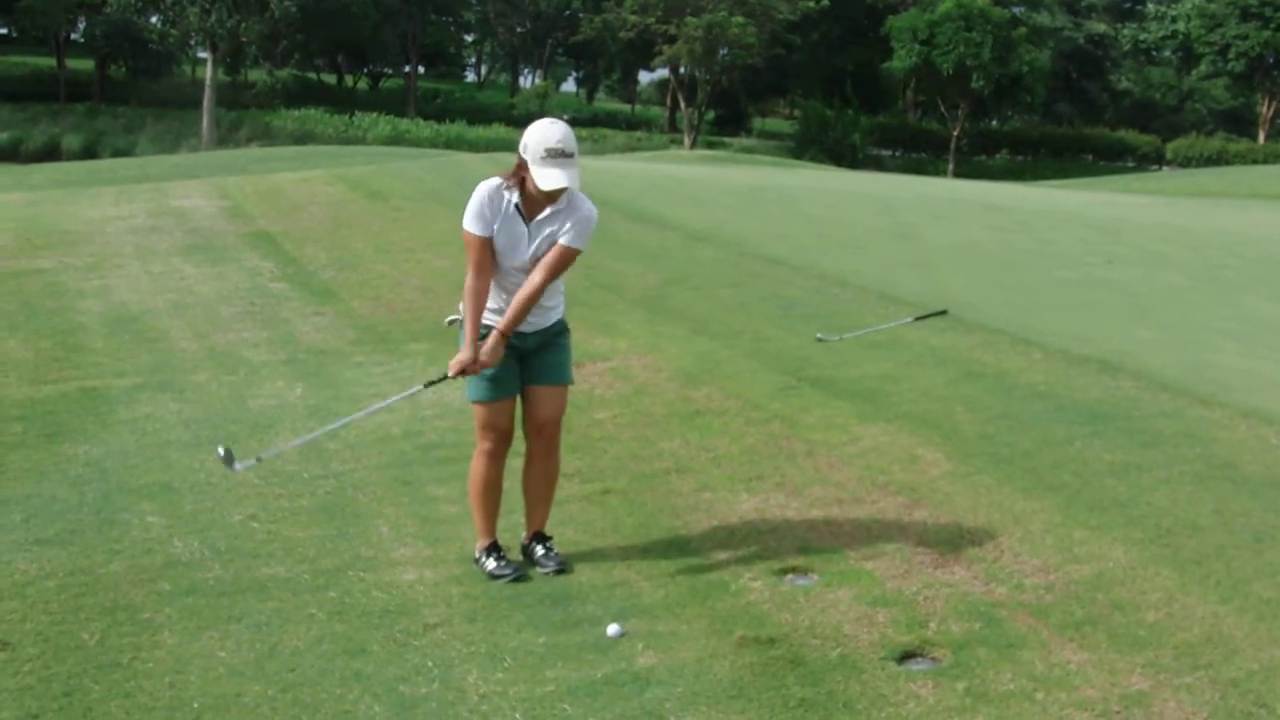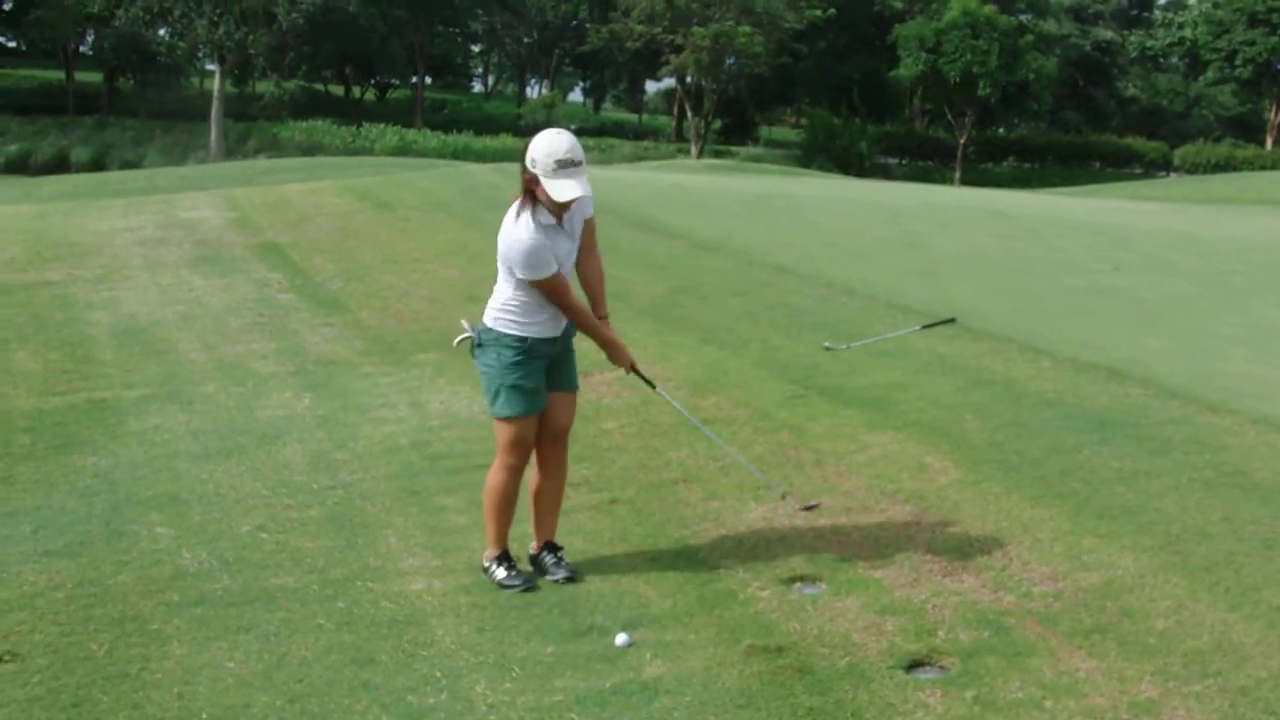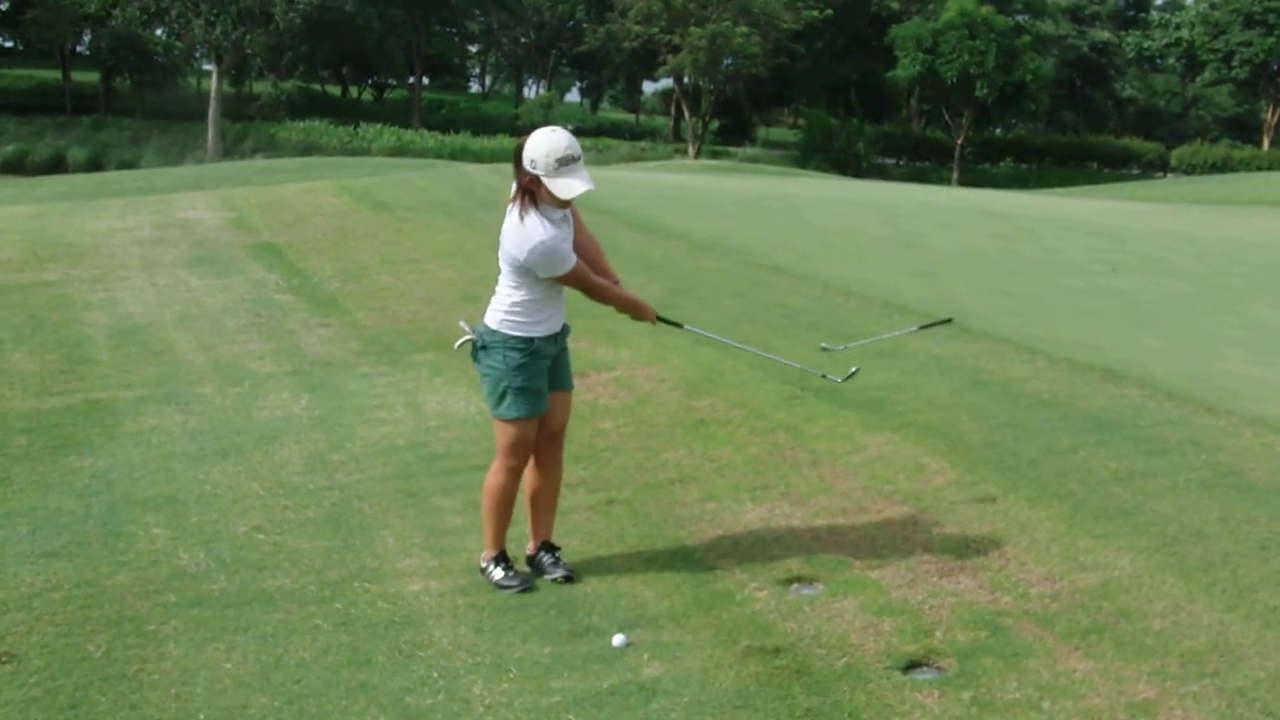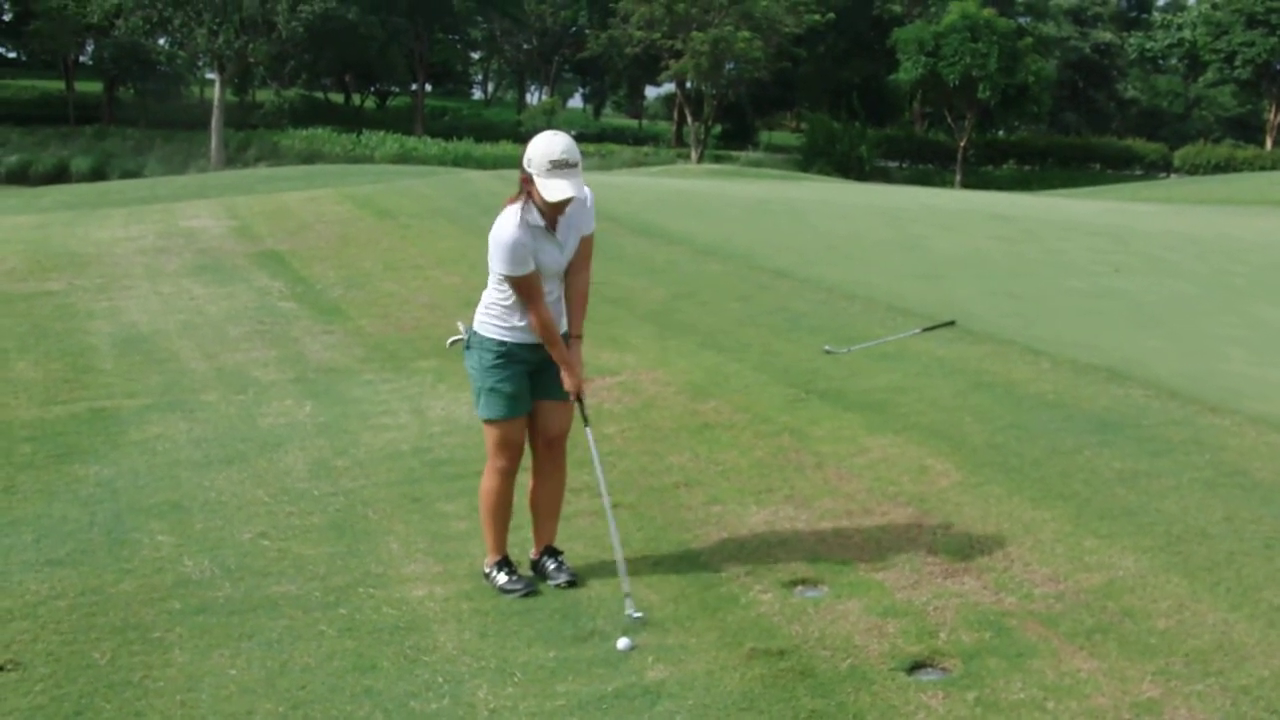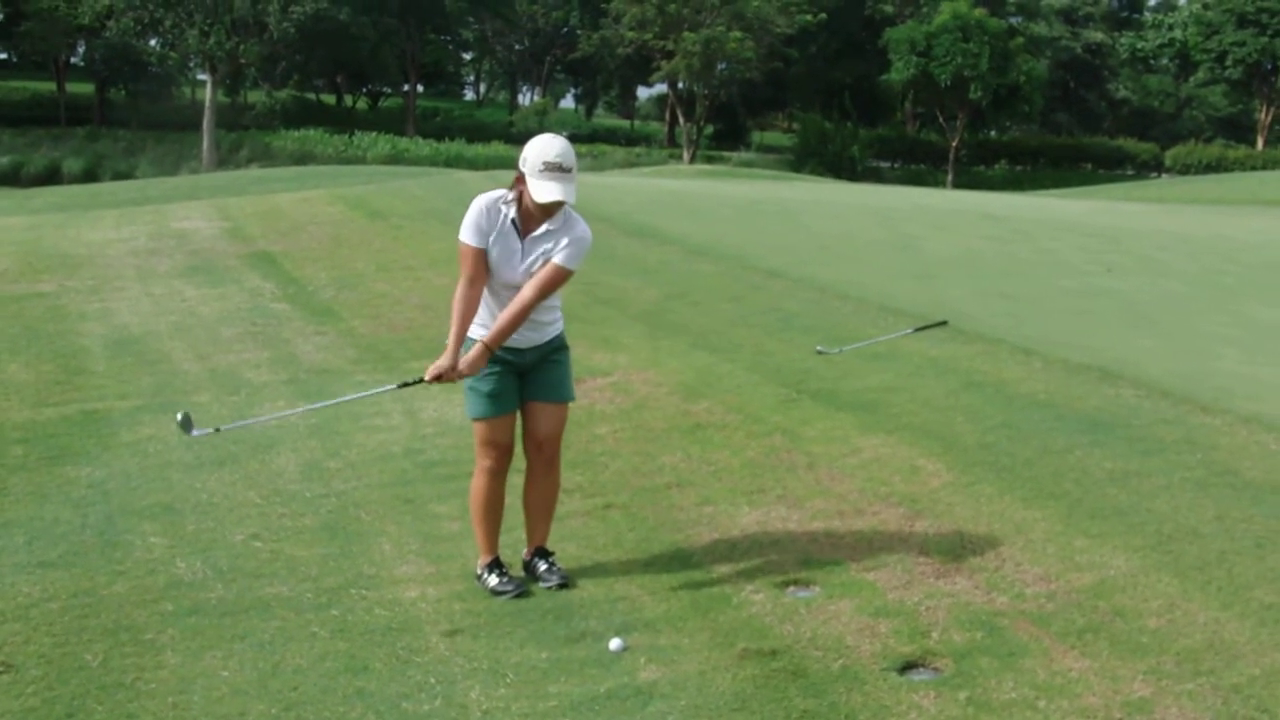
dt=0.3s
person 1, frame 1
left shoulder: (581, 214)
right shoulder: (488, 197)
left elbow: (539, 283)
right elbow: (477, 275)
left wrist: (501, 342)
right wrist: (471, 342)
left hip: (547, 330)
right hip: (492, 326)
left knee: (546, 434)
right knee: (494, 440)
left ankle: (535, 537)
right ankle: (486, 545)
person 1, frame 2
left shoulder: (575, 196)
right shoulder: (525, 239)
left elbow: (588, 257)
right elbow: (569, 304)
left wrist: (603, 321)
right wrist: (612, 345)
left hip: (554, 337)
right hip: (511, 343)
left knee: (554, 443)
right knee: (515, 452)
left ankle: (544, 546)
right ankle: (495, 555)
person 1, frame 3
left shoulder: (552, 191)
right shoulder: (540, 239)
left elbow: (582, 237)
right elbow: (590, 286)
left wrist: (620, 289)
right wrist: (637, 306)
left hip: (549, 337)
right hip: (513, 346)
left knee: (551, 442)
right knee: (515, 454)
left ankle: (541, 545)
right ankle: (492, 556)
person 1, frame 4
left shoulder: (583, 203)
right shoulder: (512, 233)
left elbow: (578, 275)
right elbow: (535, 307)
left wrist: (575, 343)
right wrist: (568, 365)
left hip: (549, 345)
right hip: (500, 347)
left knee: (553, 448)
right knee: (505, 458)
left ankle: (546, 551)
right ankle: (496, 560)
person 1, frame 5
left shoulder: (576, 234)
right shoulder: (486, 208)
left elbow: (530, 300)
right elbow: (470, 285)
left wrist: (480, 353)
right wrist: (453, 350)
left hip: (545, 349)
right hip: (492, 351)
left knee: (545, 451)
right knee: (494, 459)
left ankle: (537, 552)
right ankle: (488, 562)
